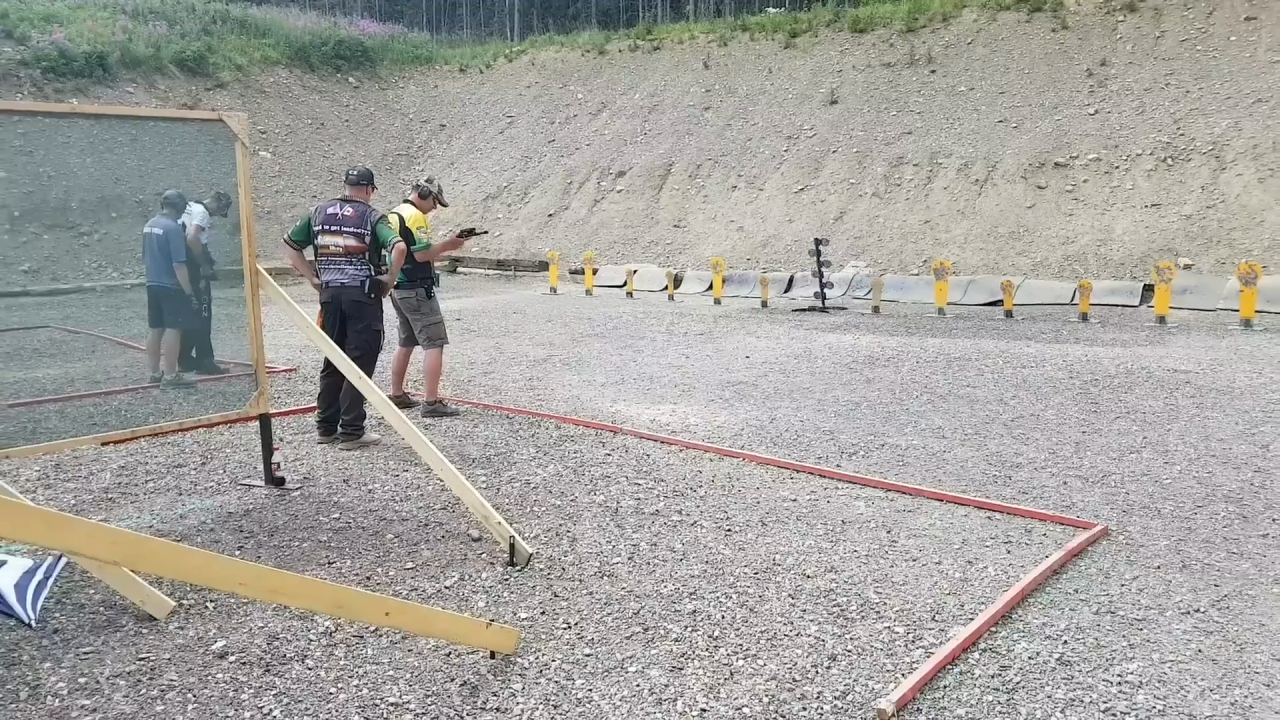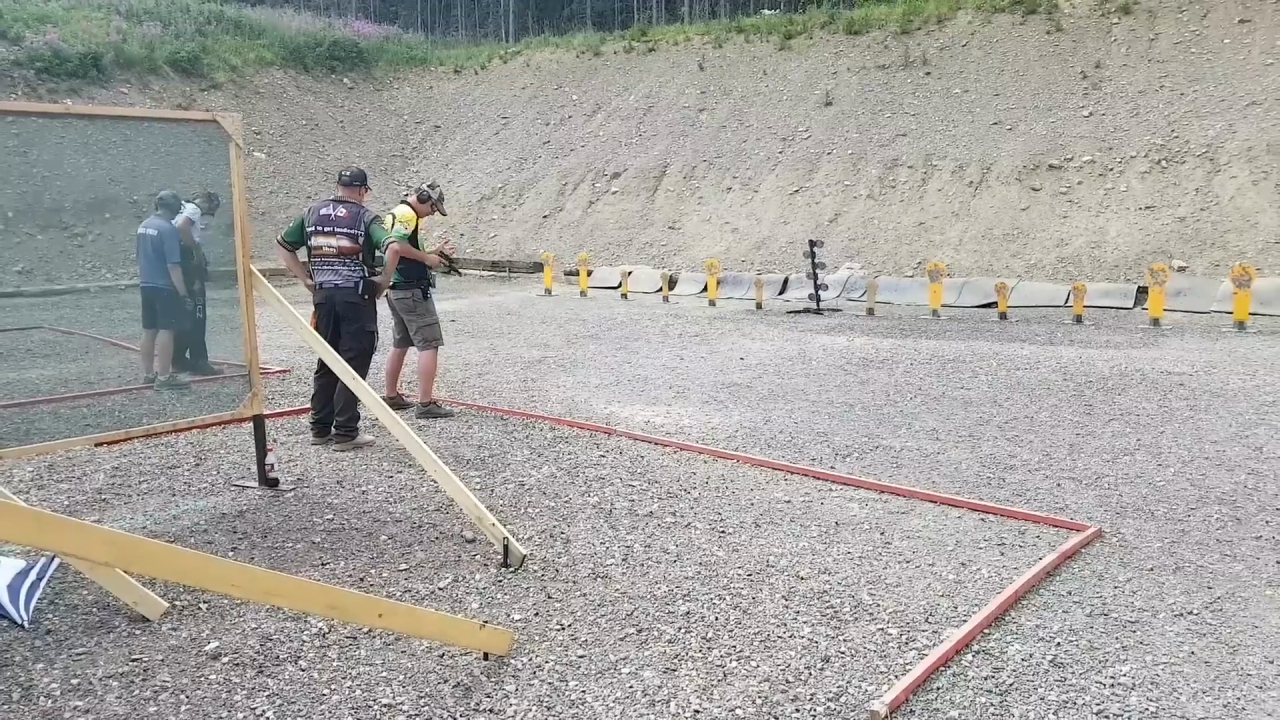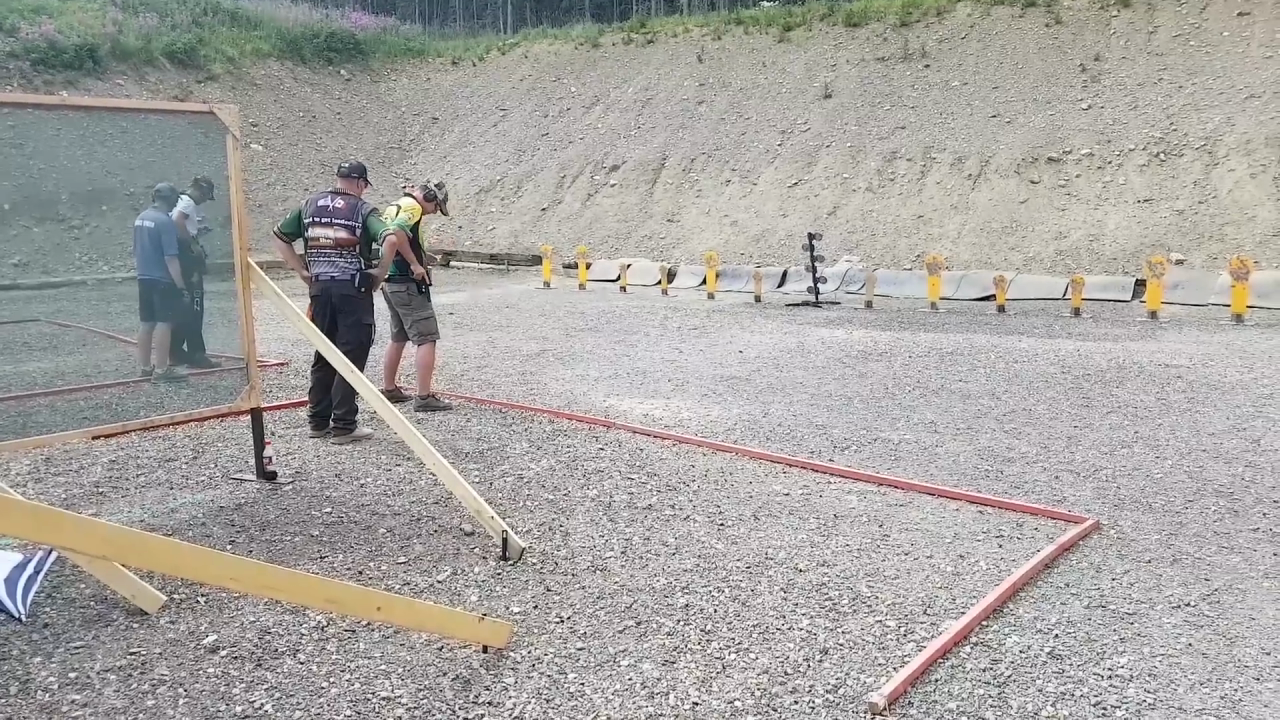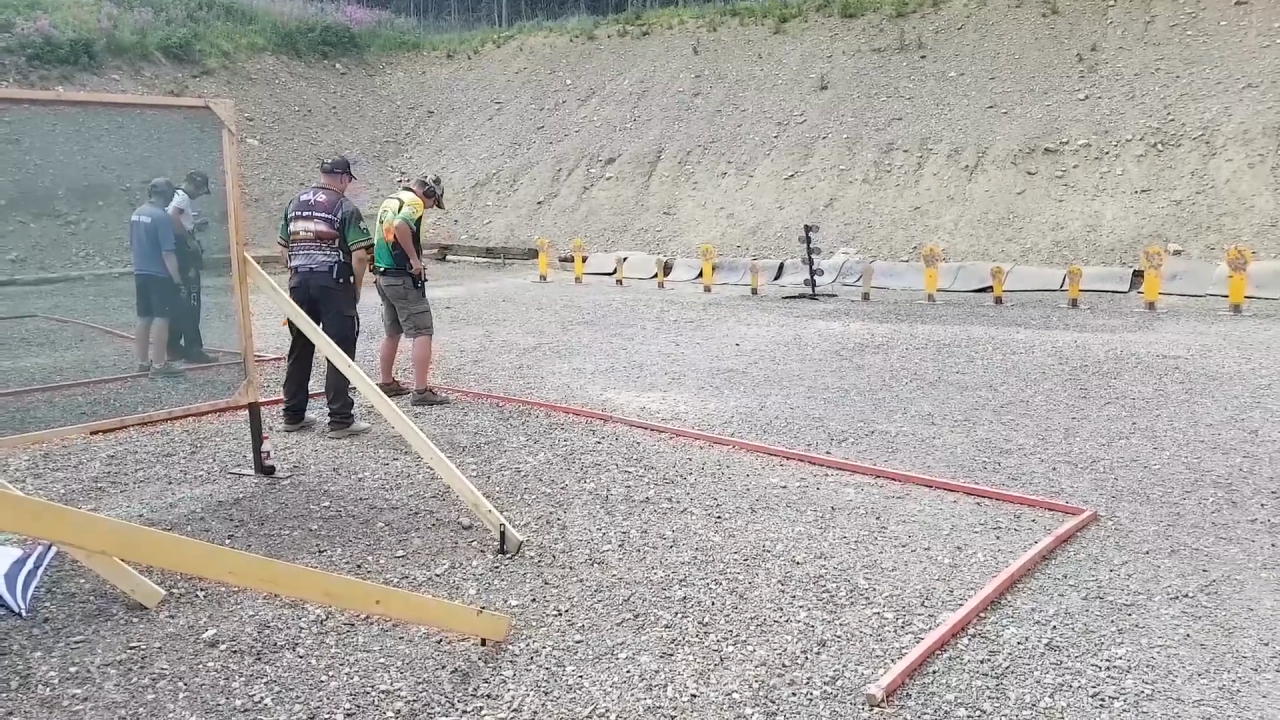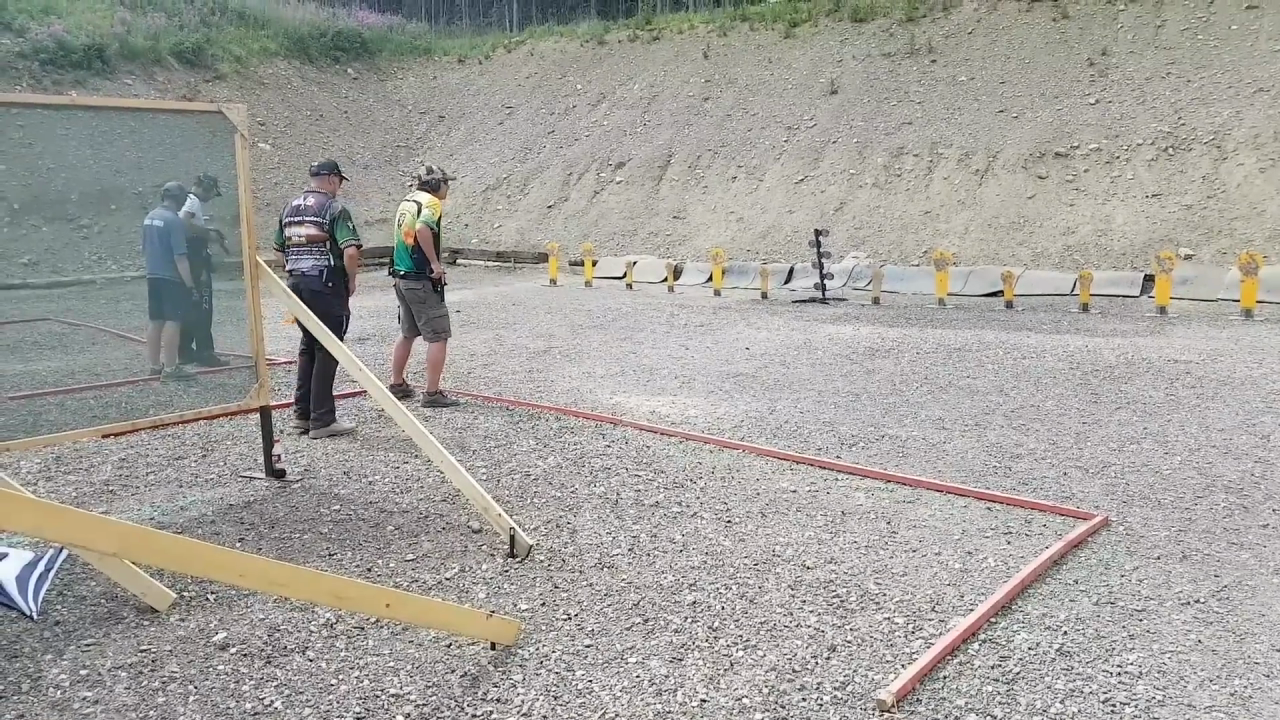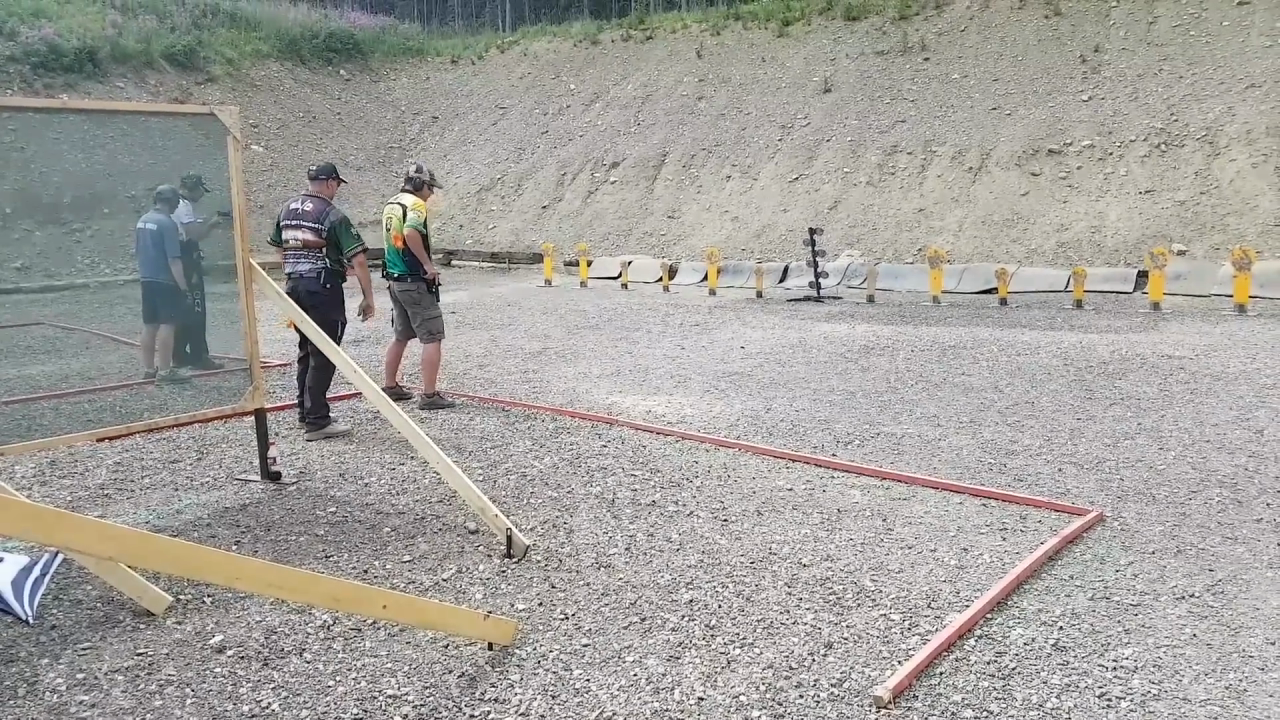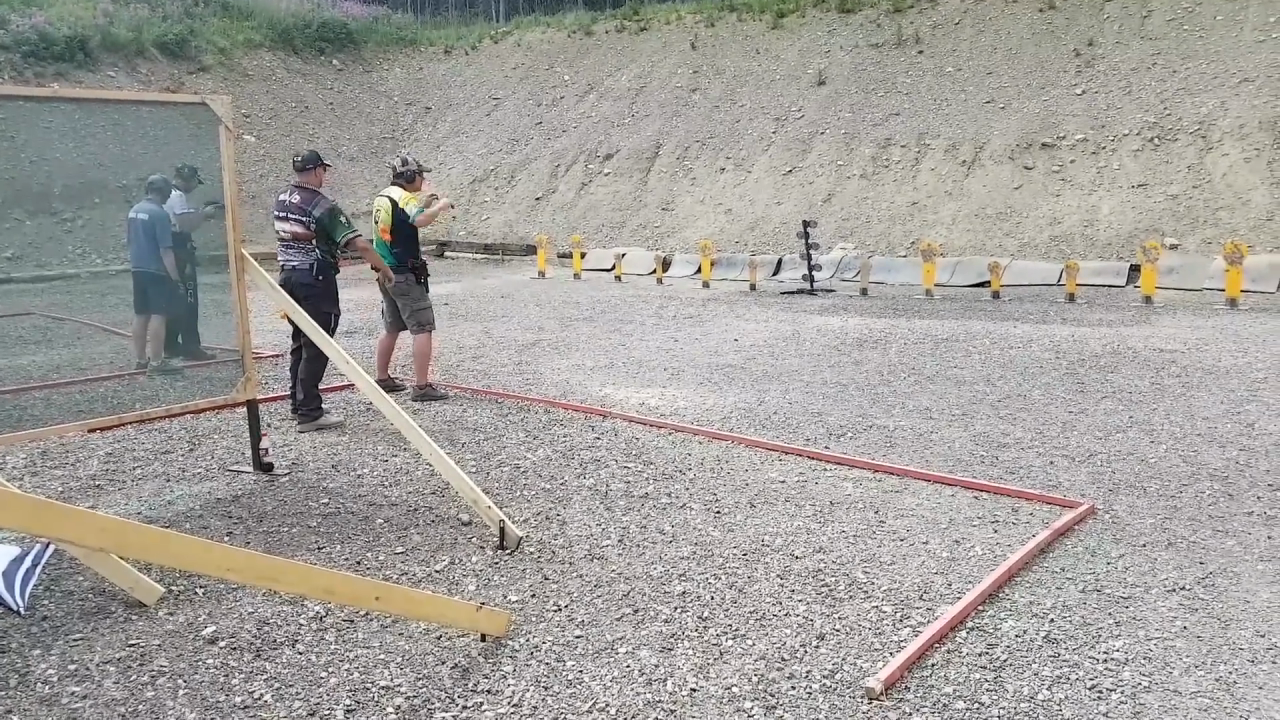
dt=0.7s
person 1, frame 1
left shoulder: (318, 212)
right shoulder: (372, 216)
left elbow: (290, 245)
left wrist: (312, 278)
right wrist: (390, 279)
left hip: (330, 294)
right hip: (362, 294)
left knee: (333, 361)
right knee: (360, 363)
left ankle: (327, 427)
right ankle: (351, 431)
person 1, frame 2
left shoulder: (312, 213)
right shoulder: (365, 217)
left elbow: (283, 245)
left wrist: (306, 279)
right wrist: (383, 280)
left hip: (323, 295)
right hip: (356, 296)
left knee: (326, 362)
right knee: (354, 364)
left ankle: (320, 428)
right ankle: (345, 433)
person 1, frame 3
left shoulder: (309, 204)
right shoulder: (363, 209)
left elbow: (279, 236)
right elbow: (391, 239)
left wrist: (302, 271)
right wrist: (381, 272)
left hip: (320, 288)
right hip: (353, 289)
left knee: (324, 355)
right knee: (352, 357)
left ankle: (319, 421)
right ankle: (344, 426)
person 1, frame 4
left shoulder: (295, 202)
right shoulder: (345, 207)
left elbow: (285, 248)
right elbow: (359, 255)
right wrist: (357, 287)
left hip: (299, 281)
right hip: (333, 283)
left knee: (300, 348)
right knee: (340, 351)
left ankle: (293, 415)
right ankle: (340, 420)
person 1, frame 5
left shoulder: (290, 207)
right shoulder: (334, 209)
left elbow: (280, 250)
right elbow: (351, 252)
right wrist: (351, 280)
left hip: (296, 283)
right hip: (325, 285)
left knee: (309, 347)
right knee: (327, 351)
left ankle: (303, 412)
right ankle: (321, 420)
person 1, frame 6
left shoulder: (287, 209)
right shoulder: (332, 215)
left elbow: (277, 246)
right elbow: (358, 259)
right wrist: (368, 297)
left hip: (293, 285)
right hip: (322, 288)
left knee: (306, 352)
right knee: (323, 356)
left ankle: (306, 413)
right ankle: (317, 422)
person 1, frame 7
left shoulder: (281, 199)
right shoulder: (322, 206)
right elbow: (359, 244)
right wrist: (384, 269)
left hip: (288, 276)
right hip: (315, 279)
left knee: (300, 343)
right knee: (316, 347)
left ankle: (299, 403)
right ankle: (309, 414)
person 2, frame 1
left shoulder: (394, 214)
right shoulder: (415, 216)
right elbow: (421, 254)
left wrist: (445, 247)
right wrist: (449, 243)
left hip: (399, 288)
right hip: (417, 290)
left knee: (405, 343)
right knee: (434, 344)
left ankle: (397, 395)
right ankle: (431, 403)
person 2, frame 2
left shoulder: (394, 214)
right shoulder: (407, 214)
right elbow: (397, 245)
left wrist: (432, 254)
right wrist: (426, 257)
left hip: (396, 289)
right hip: (413, 290)
left knee: (400, 344)
right knee: (429, 345)
left ankle: (391, 396)
right ankle: (425, 404)
person 2, frame 3
left shoulder: (394, 207)
right shoulder: (412, 207)
right elbow: (397, 233)
right wrist: (414, 263)
left hip: (391, 282)
right hip: (408, 284)
left knee: (398, 338)
right knee: (426, 339)
left ankle: (389, 389)
right ankle: (424, 397)
person 2, frame 4
left shoulder: (390, 200)
right shoulder: (413, 202)
right elbow: (401, 225)
right wrist: (414, 258)
left hip: (384, 276)
right hip: (403, 278)
left knee: (392, 332)
right knee: (422, 333)
left ankle: (387, 383)
right ankle: (421, 391)
person 2, frame 5
left shoulder: (406, 201)
right shoulder: (431, 202)
right elbow: (422, 229)
right wrist: (435, 263)
left hip: (401, 278)
right hip: (422, 280)
left knee: (408, 334)
right knee: (438, 337)
left ankle: (397, 384)
right ankle: (432, 393)
person 2, frame 6
left shoulder: (391, 204)
right shoulder: (415, 203)
right elbow: (411, 233)
right wrist: (427, 263)
left hip: (395, 280)
right hip: (416, 281)
left knee: (400, 336)
right knee: (432, 338)
left ankle: (390, 386)
right ankle: (430, 395)
person 2, frame 7
left shoulder: (383, 196)
right shoulder: (402, 196)
right elbow: (419, 220)
left wrist: (427, 202)
right wrist: (441, 205)
right hip: (406, 274)
left knee: (392, 328)
right knee: (422, 329)
left ankle: (382, 379)
right ankle: (422, 387)
person 3, frame 1
left shoulder: (149, 225)
right shoulder: (173, 228)
right elbow: (178, 264)
right wrist: (189, 292)
left hip: (152, 285)
right hip: (170, 287)
left knee: (155, 330)
right knee: (172, 330)
left ankle: (155, 373)
right ankle: (170, 376)
person 3, frame 2
left shoulder: (143, 226)
right shoulder: (168, 229)
right elbow: (173, 265)
right wrist: (183, 293)
left hip: (146, 286)
right hip: (164, 288)
left knee: (149, 331)
right knee: (166, 331)
left ankle: (149, 374)
right ankle: (164, 377)
person 3, frame 3
left shoulder: (140, 218)
right shoulder: (165, 221)
left elbow: (136, 250)
right elbow: (170, 258)
right wrist: (181, 285)
left hip: (144, 278)
right hip: (162, 281)
left knee: (146, 323)
right knee: (163, 324)
left ankle: (146, 367)
right ankle: (161, 370)
person 3, frame 4
left shoulder: (136, 214)
right shoulder: (161, 216)
left elbow: (133, 245)
right elbow: (167, 252)
right wrist: (178, 280)
left hip: (141, 274)
right hip: (159, 276)
left knee: (143, 318)
right knee: (161, 319)
left ankle: (143, 362)
right ankle: (159, 365)
person 3, frame 5
left shoulder: (149, 217)
right shoulder: (174, 221)
left elbow: (144, 249)
right elbow: (180, 256)
right wrist: (190, 283)
left hip: (153, 277)
right hip: (171, 279)
left knee: (155, 322)
right knee: (172, 322)
left ankle: (155, 366)
right ankle: (170, 369)
person 3, frame 6
left shoulder: (142, 221)
right shoulder: (167, 224)
left elbow: (138, 252)
right elbow: (173, 259)
right wrist: (183, 286)
left hip: (146, 281)
right hip: (165, 283)
left knee: (149, 325)
right knee: (166, 325)
left ankle: (149, 369)
right ankle: (164, 372)
person 3, frame 7
left shoulder: (133, 211)
right shoulder: (159, 214)
left elbow: (129, 242)
right elbow: (165, 250)
right wrist: (175, 277)
left hip: (138, 271)
right hip: (156, 273)
left knee: (140, 316)
right knee: (158, 316)
left ankle: (141, 360)
right ankle: (156, 363)
person 4, frame 1
left shoulder: (190, 207)
right shoulder: (202, 212)
left elbow: (186, 236)
right elbow: (192, 238)
right wrist: (204, 265)
right hip: (194, 268)
right knee: (201, 315)
left ankle: (185, 359)
right ankle: (204, 361)
person 4, frame 2
left shoulder: (181, 209)
right shoulder: (194, 210)
right elbow: (181, 227)
right wrist: (197, 250)
right hip: (189, 266)
right knee: (196, 315)
left ankle: (179, 359)
right ankle: (199, 361)
person 4, frame 3
left shoulder: (179, 201)
right shoulder: (188, 203)
left elbow: (180, 226)
right elbow: (177, 222)
left wrist: (197, 230)
right wrist: (194, 244)
left hip: (178, 259)
right hip: (187, 259)
left knee: (180, 307)
right knee: (193, 307)
left ankle: (176, 352)
right ankle: (196, 354)
person 4, frame 4
left shoulder: (175, 196)
right shoulder: (182, 198)
right elbow: (172, 218)
left wrist: (194, 224)
right wrist: (190, 239)
left hip: (176, 255)
right hip: (184, 254)
left knee: (178, 303)
right knee: (190, 303)
left ankle: (174, 347)
right ankle: (193, 350)
person 4, frame 5
left shoulder: (188, 201)
right shoulder: (193, 202)
right elbow: (186, 225)
left wrist: (208, 233)
right wrist: (208, 233)
left hip: (188, 261)
right hip: (196, 261)
left knee: (189, 307)
right knee: (202, 307)
left ankle: (185, 351)
right ankle: (205, 353)
person 4, frame 6
left shoulder: (176, 205)
right shoulder: (184, 206)
right elbow: (195, 235)
left wrist: (209, 223)
right wrist: (211, 224)
left hip: (180, 264)
right hip: (188, 264)
right knee: (196, 311)
left ankle: (180, 355)
right ankle: (199, 357)
person 4, frame 7
left shoulder: (168, 195)
right shoulder: (178, 196)
right elbow: (188, 226)
left wrist: (201, 213)
right wrist: (204, 214)
left hip: (171, 254)
right hip: (180, 255)
right knee: (188, 301)
left ankle: (171, 345)
right ankle: (191, 347)
